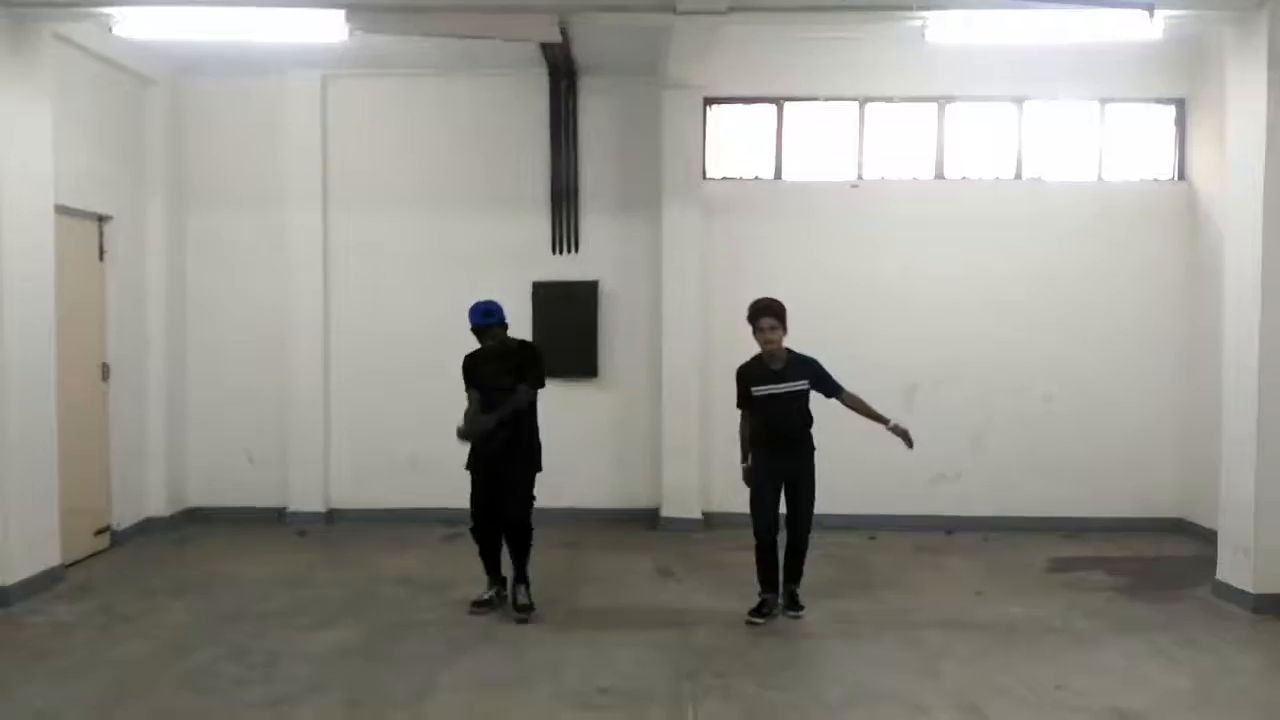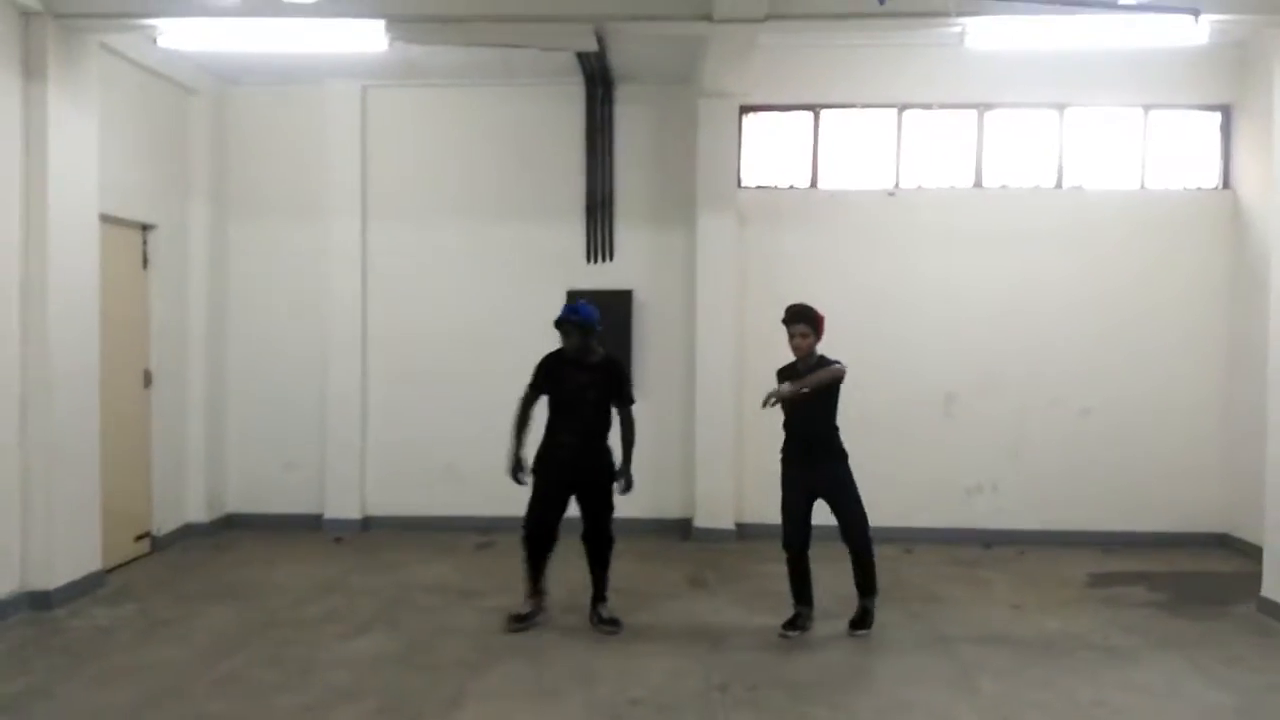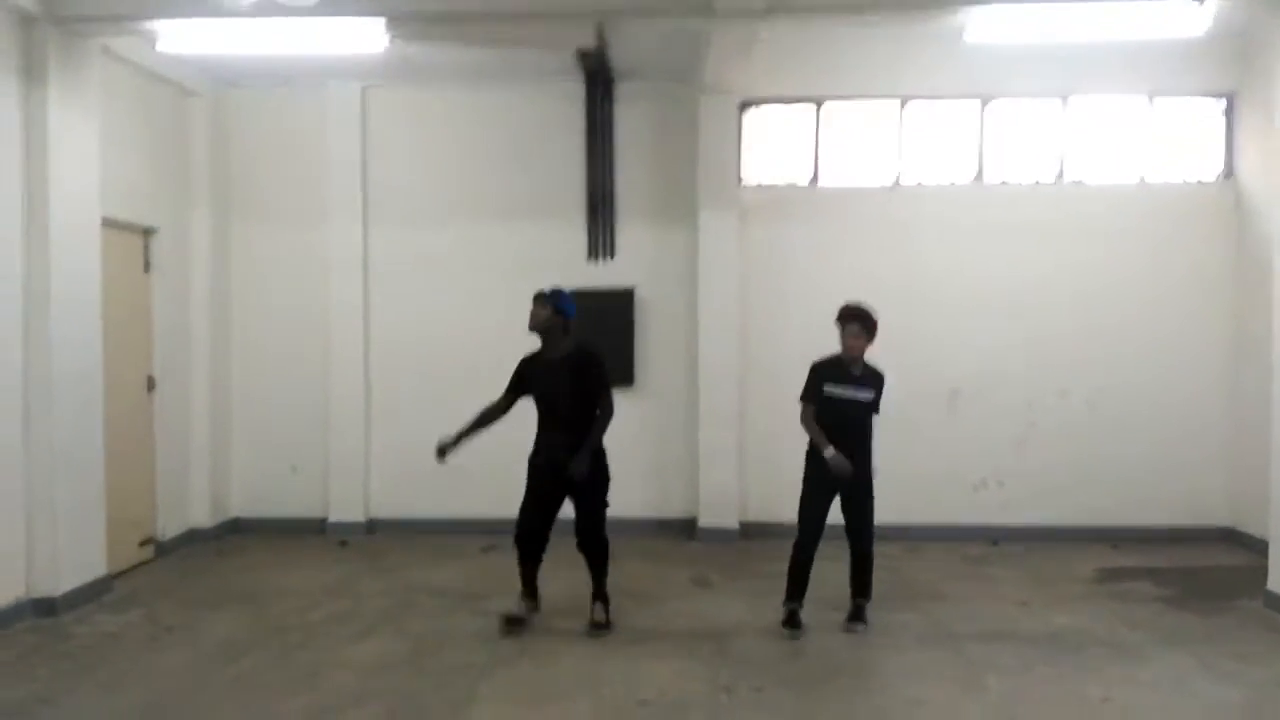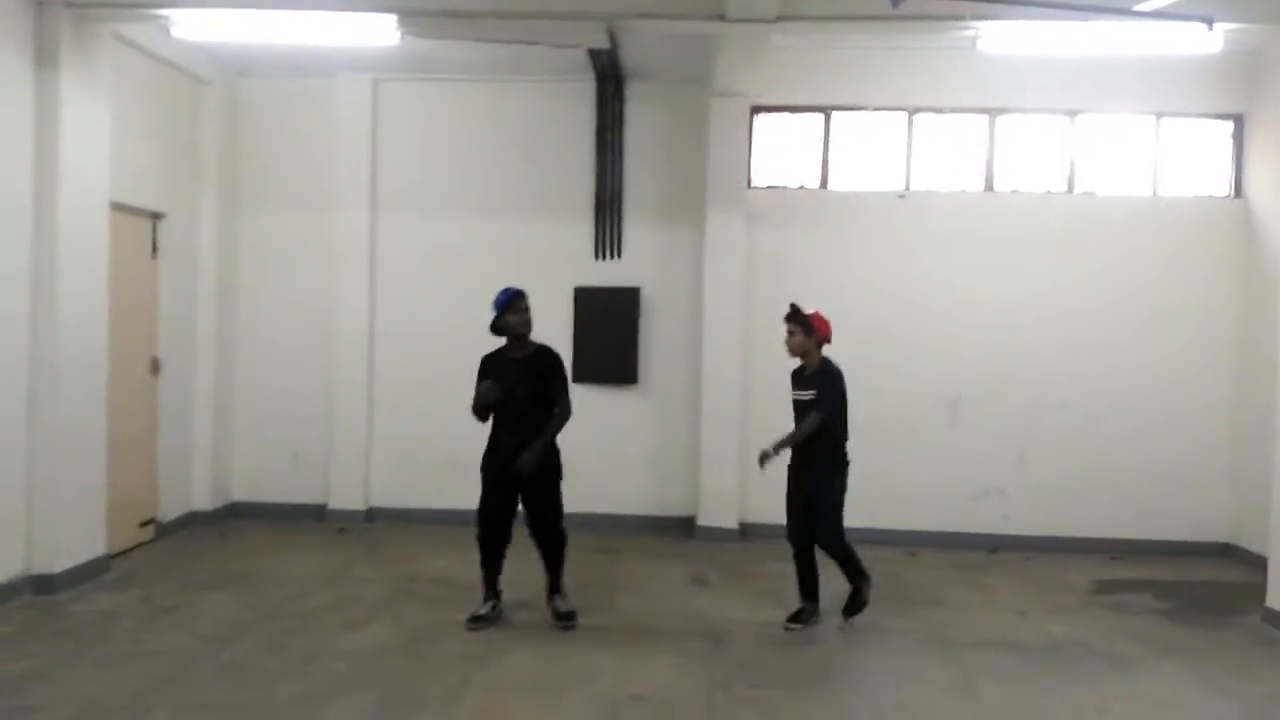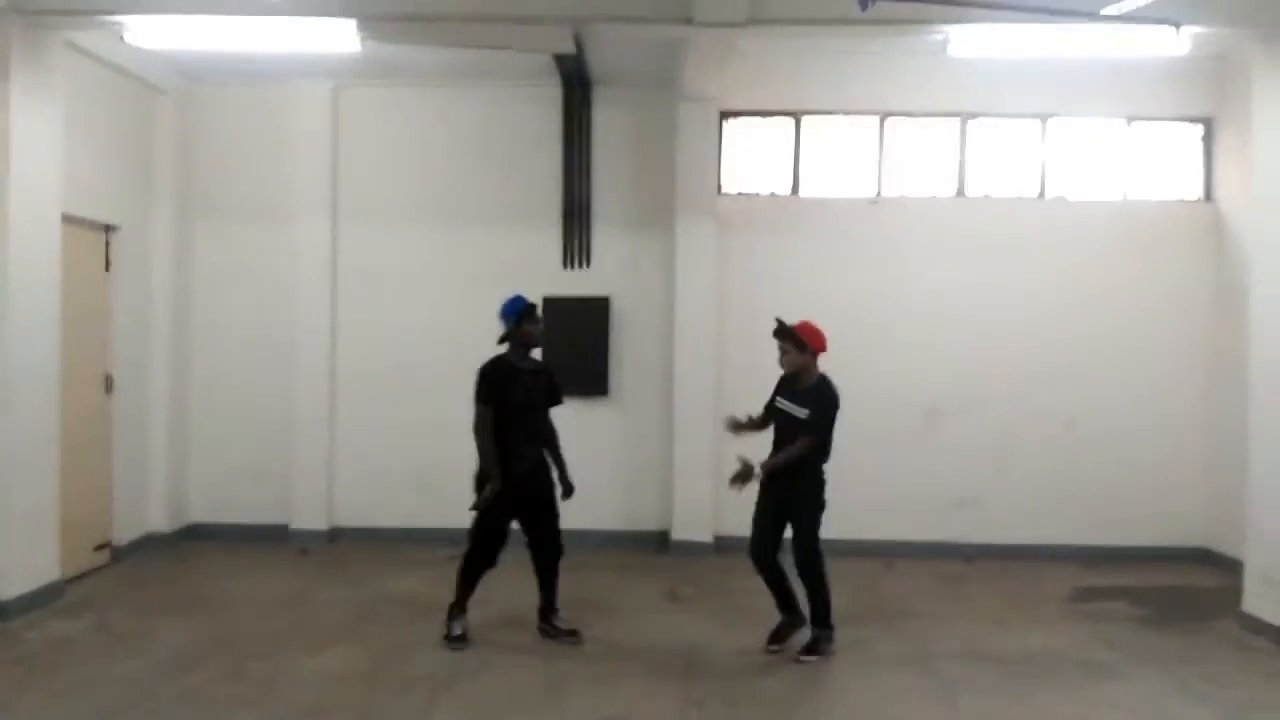
dt=1s
person 1, frame 1
left shoulder: (526, 354)
right shoulder: (472, 362)
left elbow: (524, 398)
right elbow: (474, 404)
left wrist: (492, 419)
right wrist: (468, 426)
left hip: (521, 450)
right hip: (485, 451)
left knee: (516, 518)
right knee: (483, 520)
left ankle: (521, 584)
right ankle: (495, 586)
person 1, frame 2
left shoulder: (612, 369)
right shoulder: (553, 363)
left elbow: (625, 418)
right elbow: (527, 404)
left wrist: (626, 464)
right wrist: (516, 452)
left hip: (596, 463)
right hip: (554, 460)
left knee: (599, 535)
right knee: (537, 530)
left ankle: (599, 603)
right ankle: (534, 598)
person 1, frame 3
left shoulder: (585, 359)
right shoulder: (531, 365)
left elbow: (606, 409)
right elbow: (502, 406)
left wrist: (587, 454)
right wrist: (458, 438)
left hip: (585, 459)
right hip: (546, 460)
left knee: (592, 533)
right knee: (529, 532)
left ankle: (599, 602)
right ankle: (528, 598)
person 1, frame 4
left shoulder: (546, 359)
right shoulder: (491, 363)
left elbow: (563, 410)
right elbow: (481, 414)
left wrist: (536, 449)
right wrist: (482, 399)
left hip: (540, 459)
right hip: (499, 459)
left knee: (549, 529)
right knee: (491, 529)
left ankle: (557, 593)
right ankle: (491, 599)
person 1, frame 5
left shoulder: (542, 373)
right shoulder: (494, 371)
right elbow: (482, 427)
left wrist: (562, 471)
right wrist: (492, 479)
left hip: (535, 473)
right hip: (503, 476)
left knee: (548, 547)
right knee: (484, 547)
left ankle: (549, 616)
right ankle: (457, 614)
person 2, frame 1
left shoulder: (807, 366)
right shoulder: (747, 373)
left elbow: (845, 397)
right elbow: (747, 418)
left wrist: (888, 423)
right wrist: (745, 462)
left hip: (801, 458)
right hip: (764, 460)
left knee: (800, 529)
right knee: (764, 530)
left ankle: (791, 589)
right ankle: (769, 596)
person 2, frame 2
left shoulder: (827, 367)
right shoulder: (785, 373)
left elbow: (839, 371)
left wrist: (789, 389)
left hip: (832, 465)
right hip: (795, 469)
left knee: (857, 533)
right knee: (794, 543)
left ankle: (867, 602)
right ankle: (803, 609)
person 2, frame 3
left shoulder: (876, 379)
right shoulder: (821, 370)
right elbow: (806, 416)
right wrist: (828, 450)
left hip: (859, 468)
right hip: (823, 465)
left knee: (862, 539)
right knee: (807, 537)
left ankle: (859, 603)
right ankle: (792, 606)
person 2, frame 4
left shoulder: (830, 375)
right shoulder: (798, 375)
left elbow: (811, 423)
left wrist: (774, 449)
left hip: (829, 468)
right hip: (801, 467)
left knee: (828, 536)
right knee: (799, 538)
left ankle: (860, 580)
right ankle: (809, 603)
person 2, frame 5
left shoulder: (824, 396)
right shoulder: (786, 383)
left elbow: (803, 446)
right elbow: (767, 419)
left wrist: (760, 468)
right wrist: (745, 424)
left hip: (805, 487)
right hip: (775, 483)
left knee: (807, 559)
right knee: (761, 552)
left ankle: (823, 632)
right ankle: (791, 615)
